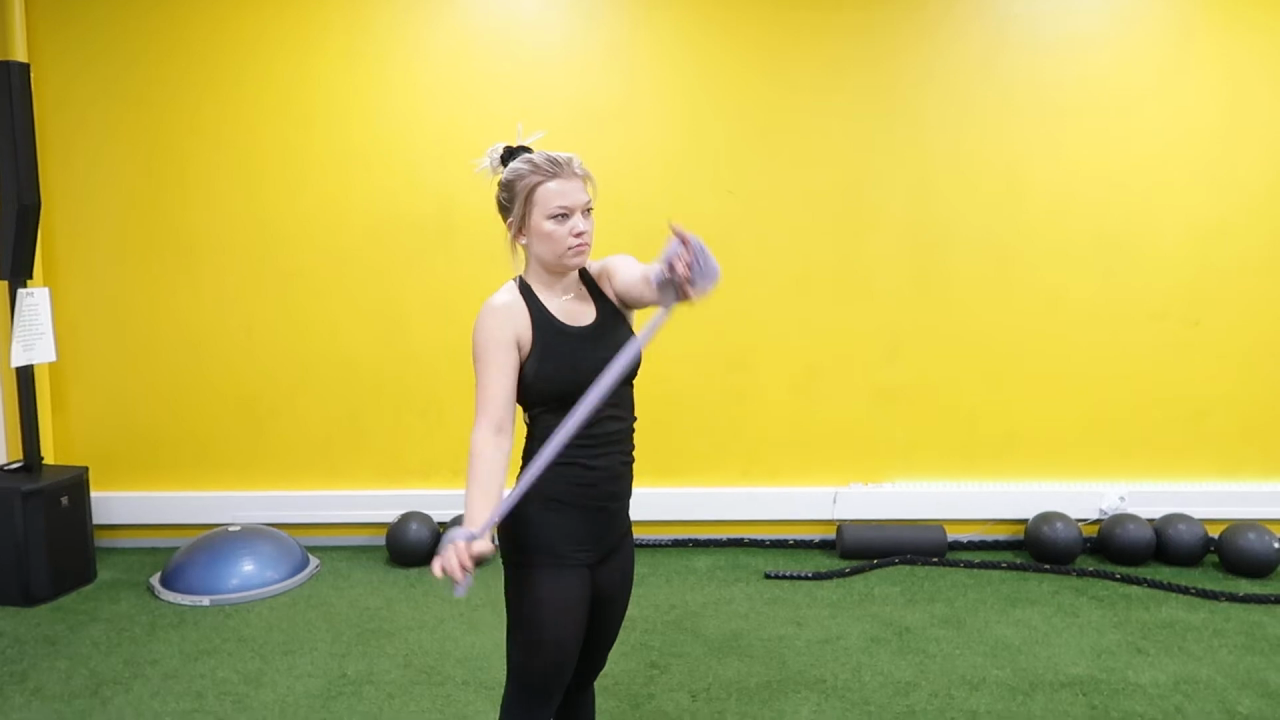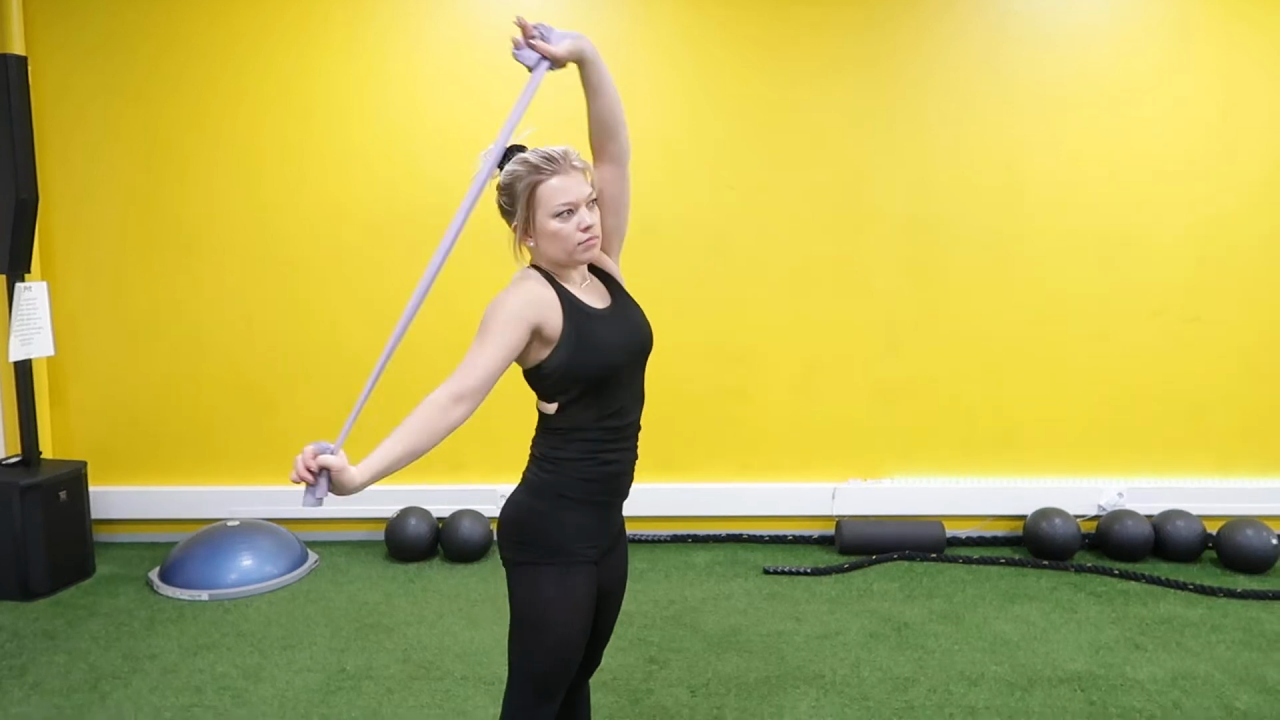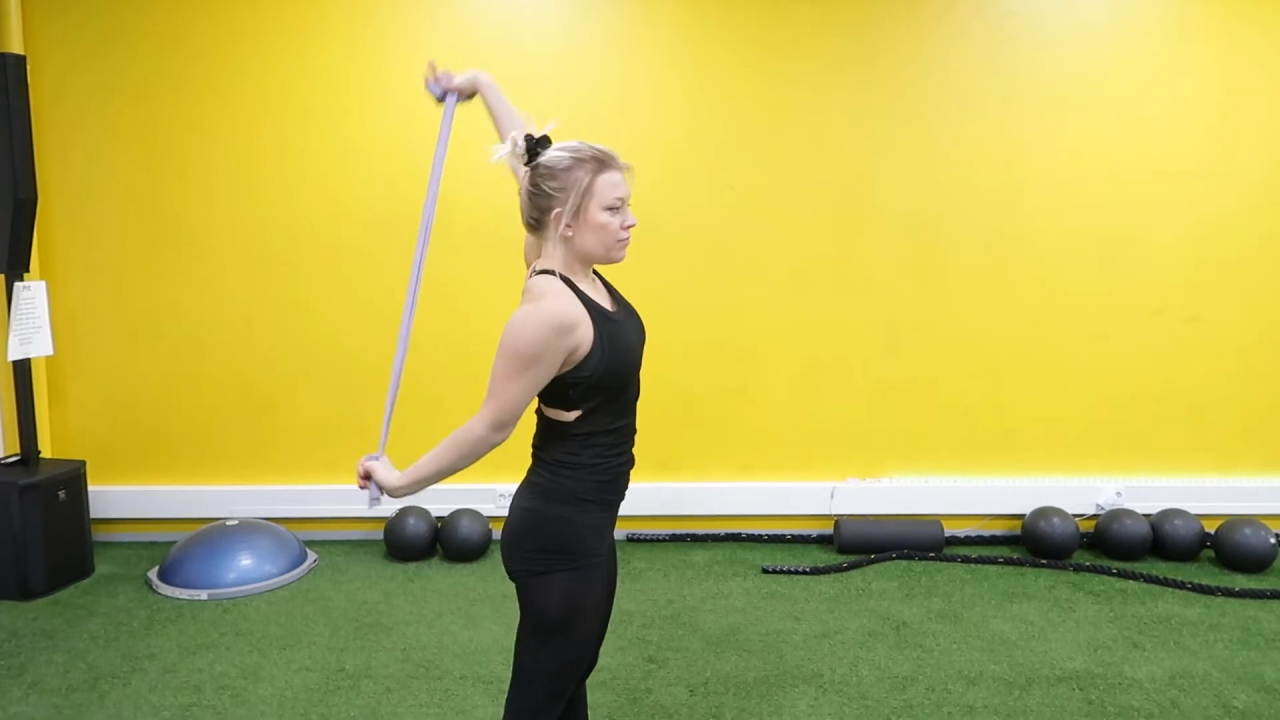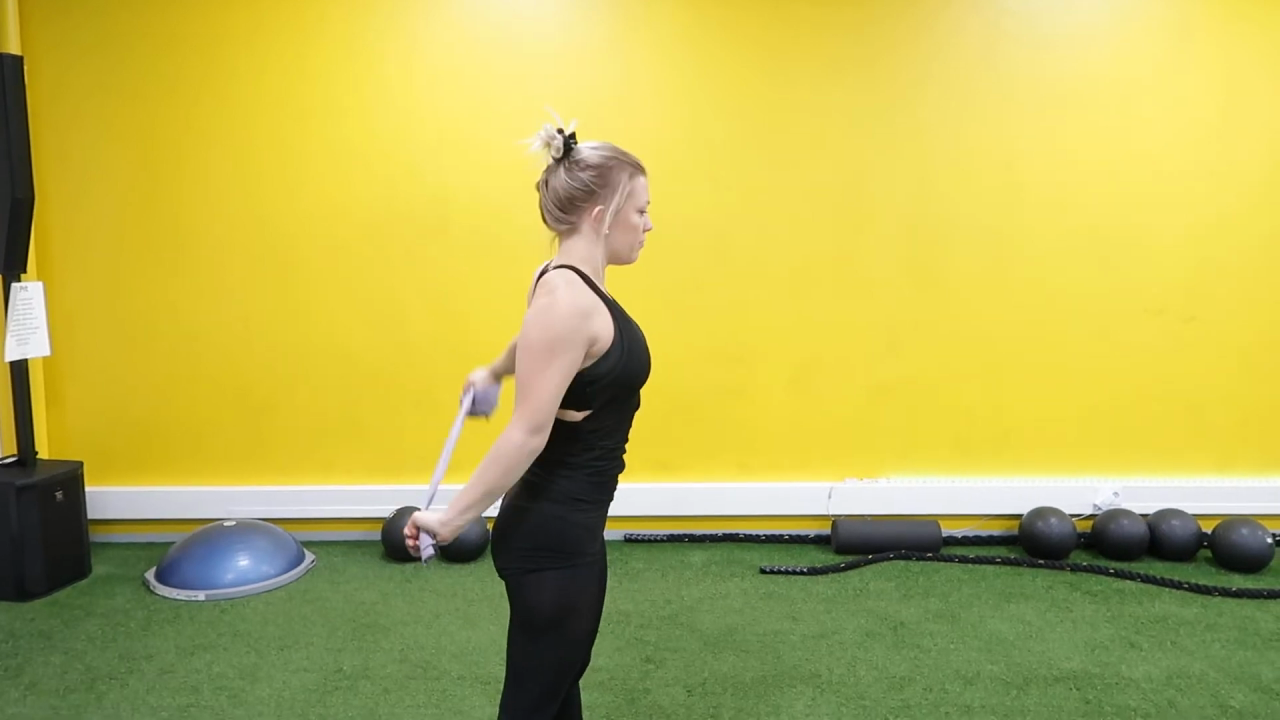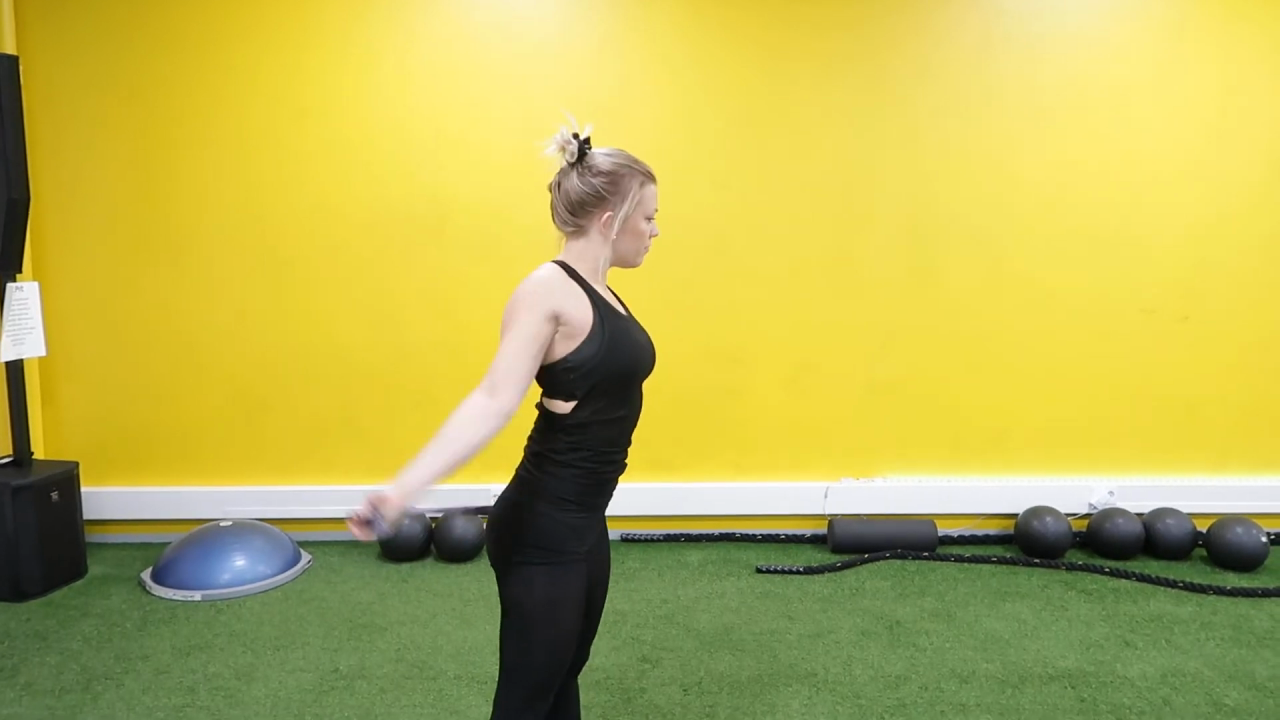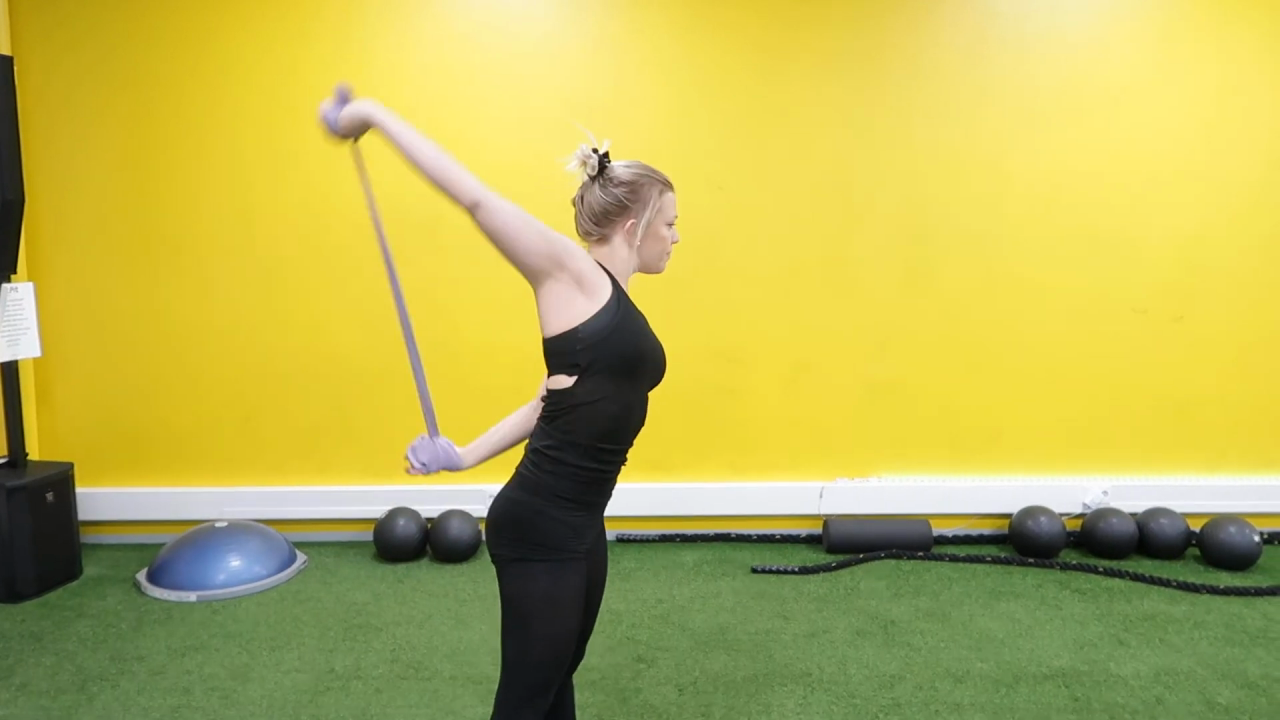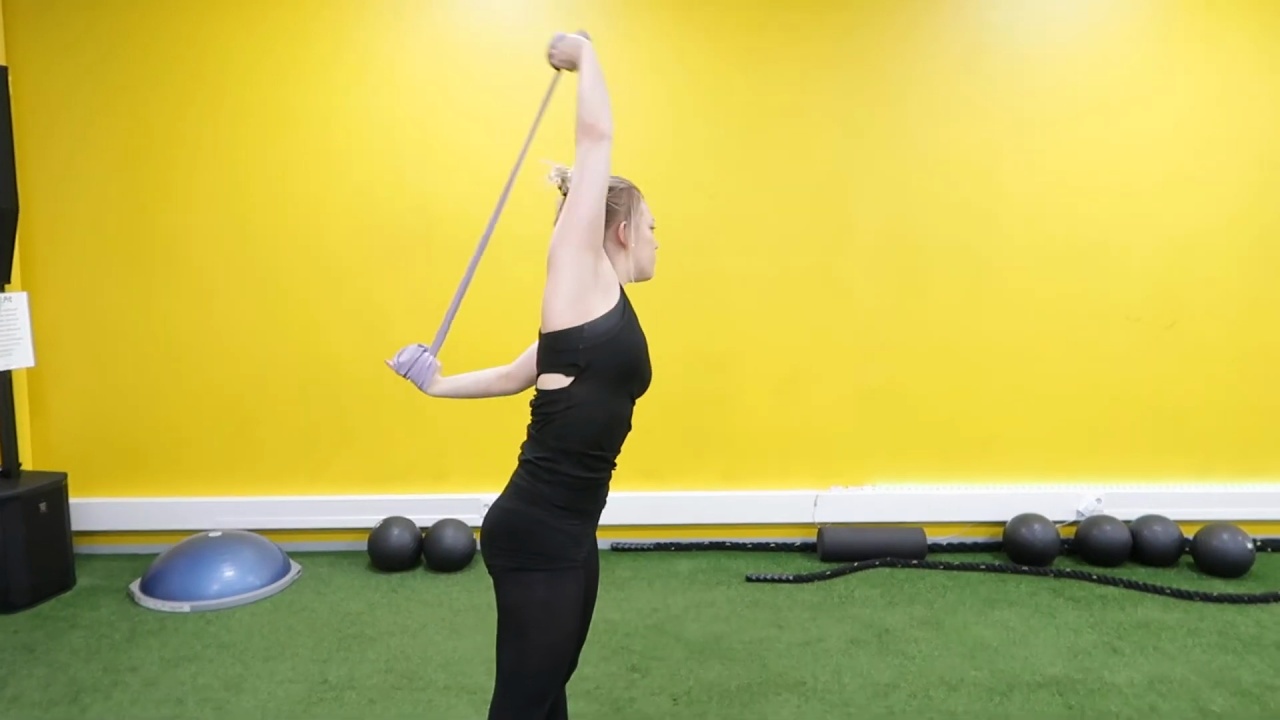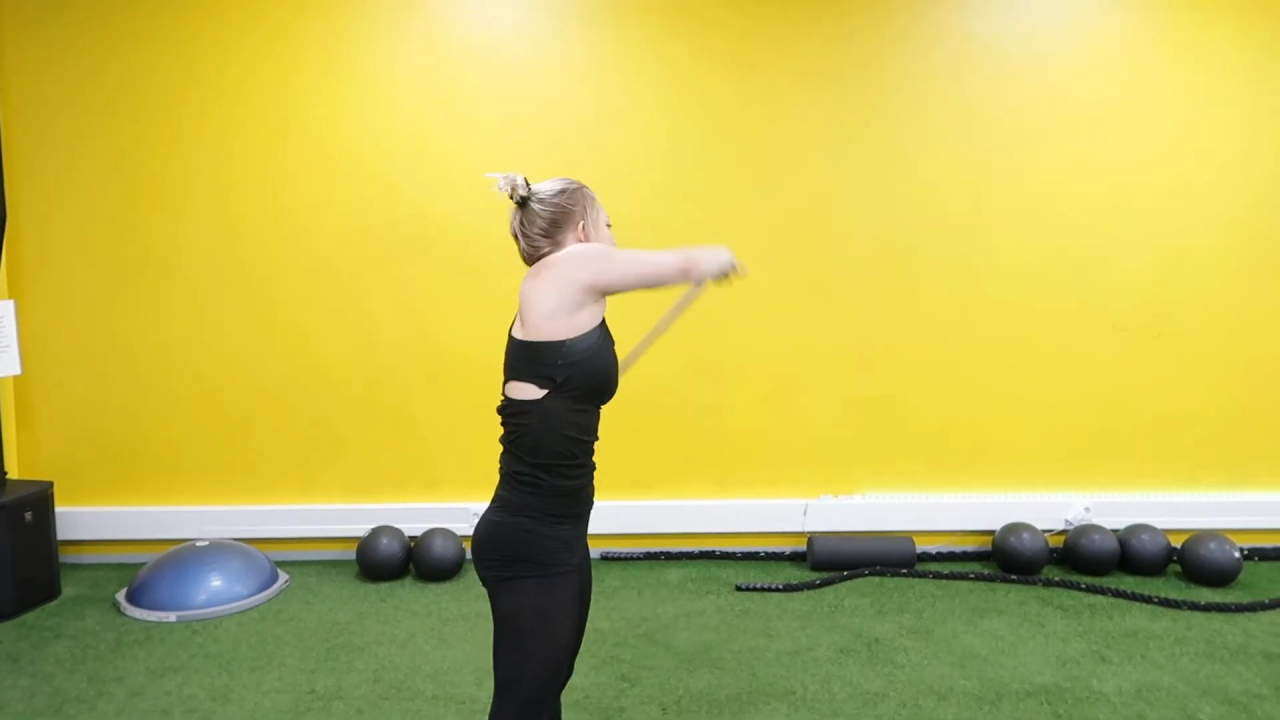
dt=0.4s
person 1, frame 1
left shoulder: (609, 280)
right shoulder: (505, 313)
left elbow: (645, 278)
right elbow: (492, 428)
left wrist: (681, 277)
right wrist: (475, 528)
left hip: (611, 525)
right hip: (548, 532)
person 1, frame 2
left shoulder: (601, 267)
right shoulder: (528, 299)
left elbow: (610, 156)
right elbow: (456, 398)
left wrist: (586, 62)
right wrist: (360, 474)
left hip: (601, 524)
right hip: (549, 530)
person 1, frame 3
left shoulder: (574, 268)
right shoulder: (550, 309)
left elbow: (535, 165)
right elbow: (492, 424)
left wrist: (485, 87)
right wrist: (405, 482)
left hip: (580, 525)
right hip: (560, 536)
person 1, frame 4
left shoulder: (576, 287)
right shoulder: (567, 301)
left elbow: (531, 350)
right elbow: (529, 432)
left wrist: (491, 373)
right wrist: (453, 517)
left hip: (573, 526)
right hip: (549, 534)
person 1, frame 5
left shoulder: (596, 292)
right shoulder: (549, 289)
right elbow: (493, 398)
right wrist: (408, 487)
left hip: (583, 524)
right hip: (541, 529)
person 1, frame 6
left shoulder: (618, 309)
right shoulder: (573, 274)
right elbow: (478, 199)
left wrist: (469, 453)
right wrist: (378, 118)
left hip: (578, 523)
right hip: (539, 526)
person 1, frame 7
left shoulder: (599, 308)
right shoulder: (578, 276)
left elbow: (520, 374)
right elbow: (594, 139)
left wrist: (444, 385)
right wrist: (583, 56)
left hip: (566, 531)
right hip: (537, 534)
person 1, frame 8
left shoulder: (560, 305)
right shoulder: (569, 271)
right elbow: (685, 264)
right wrist: (717, 257)
left hip: (556, 538)
right hip: (528, 543)
